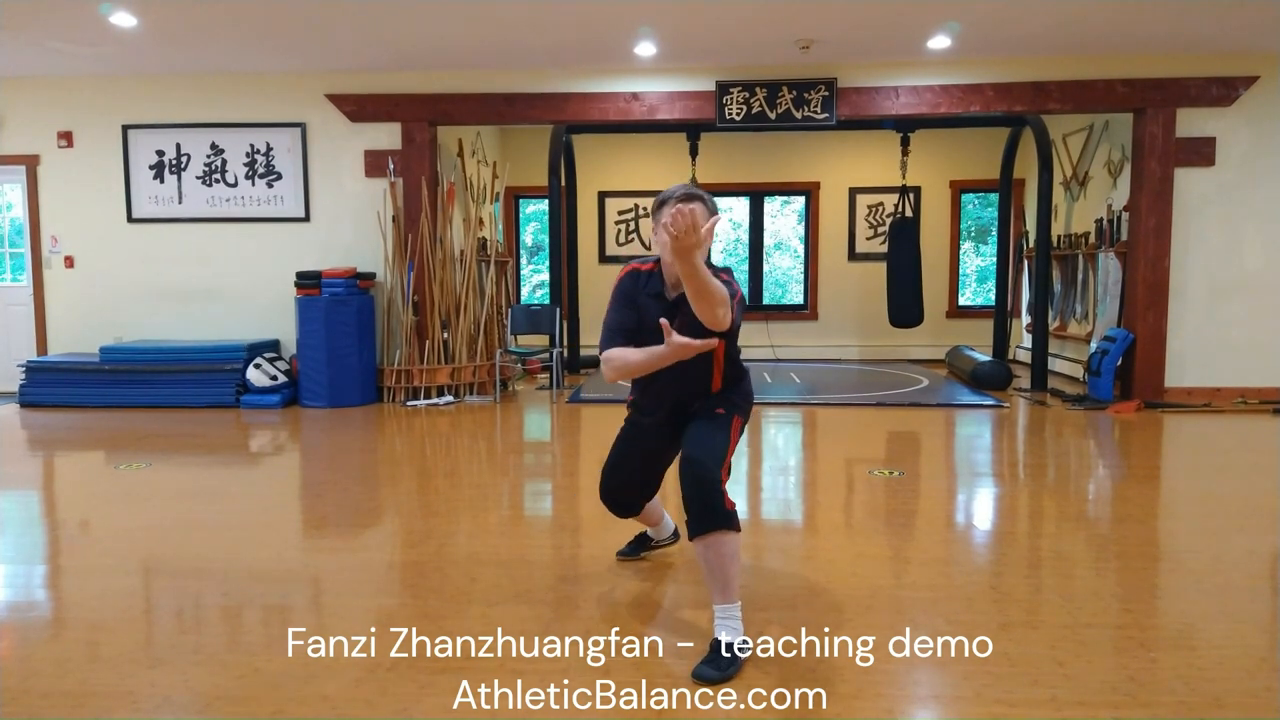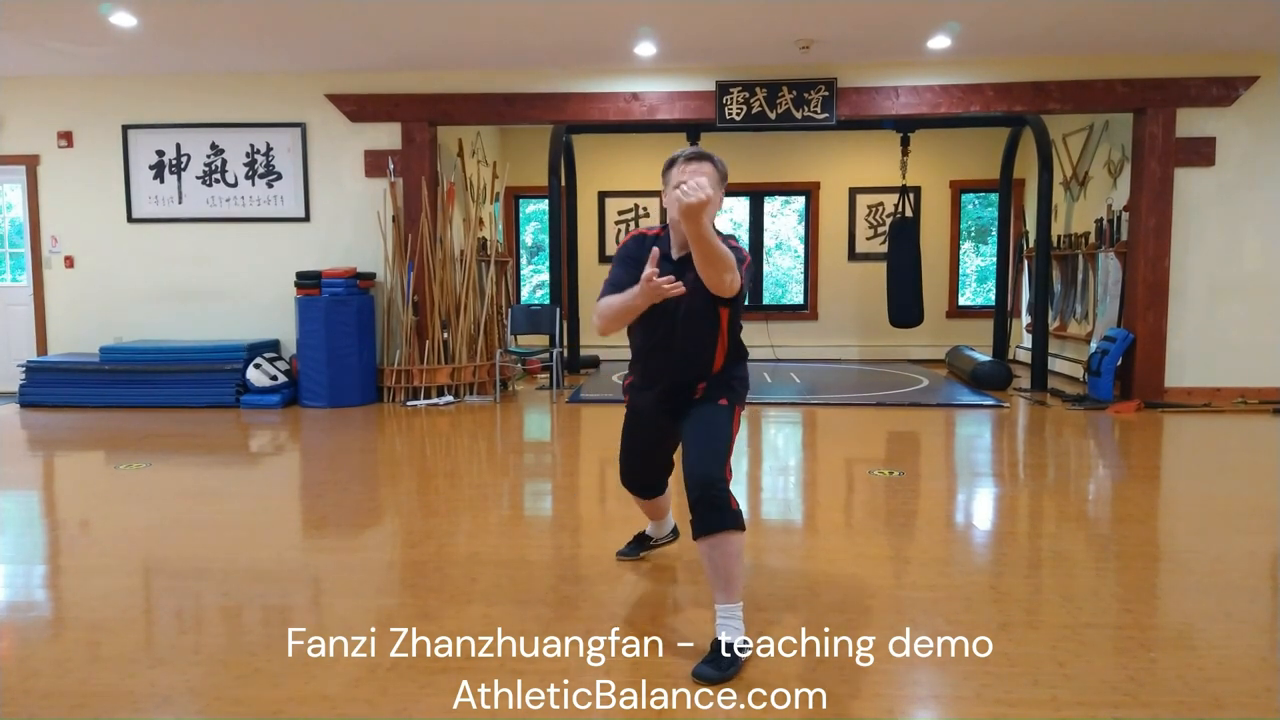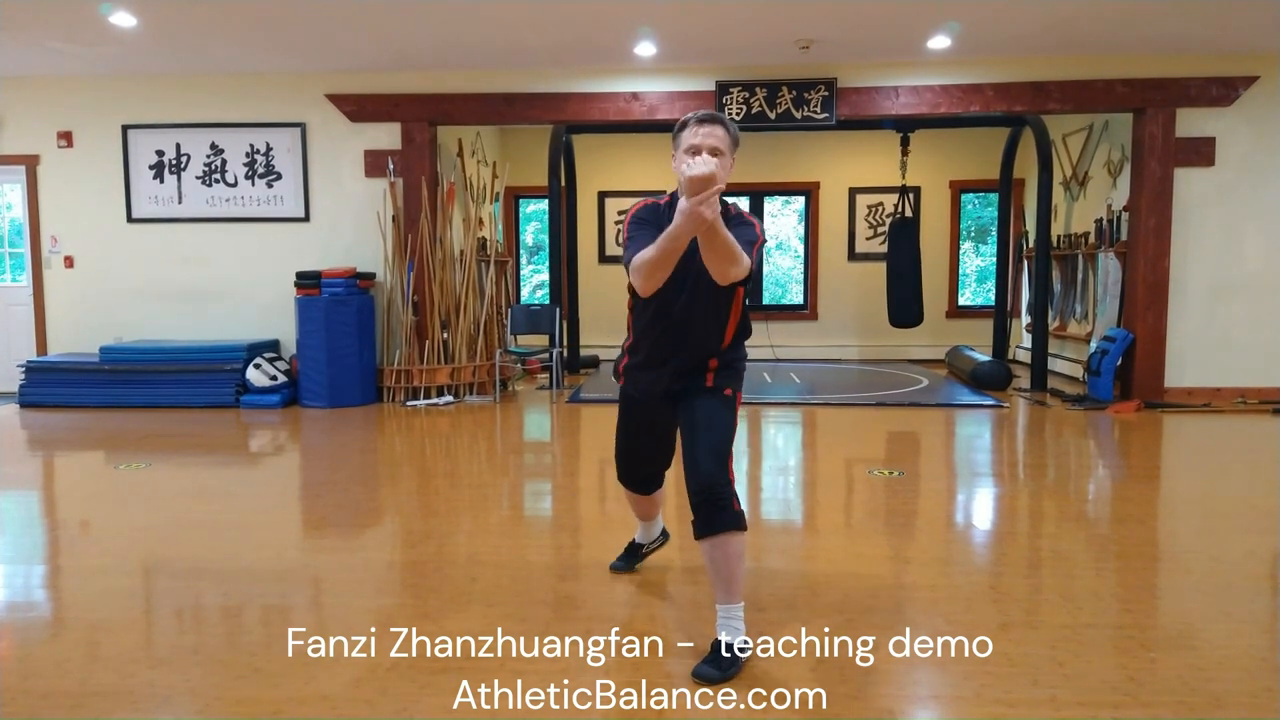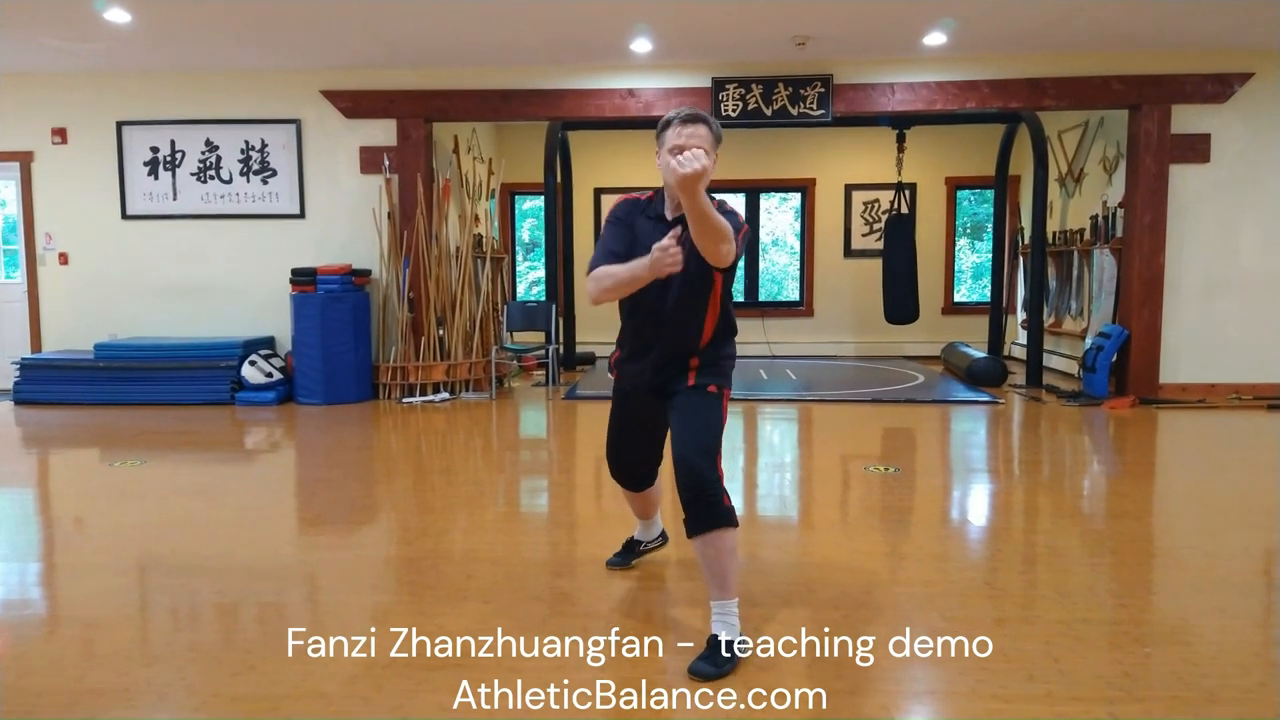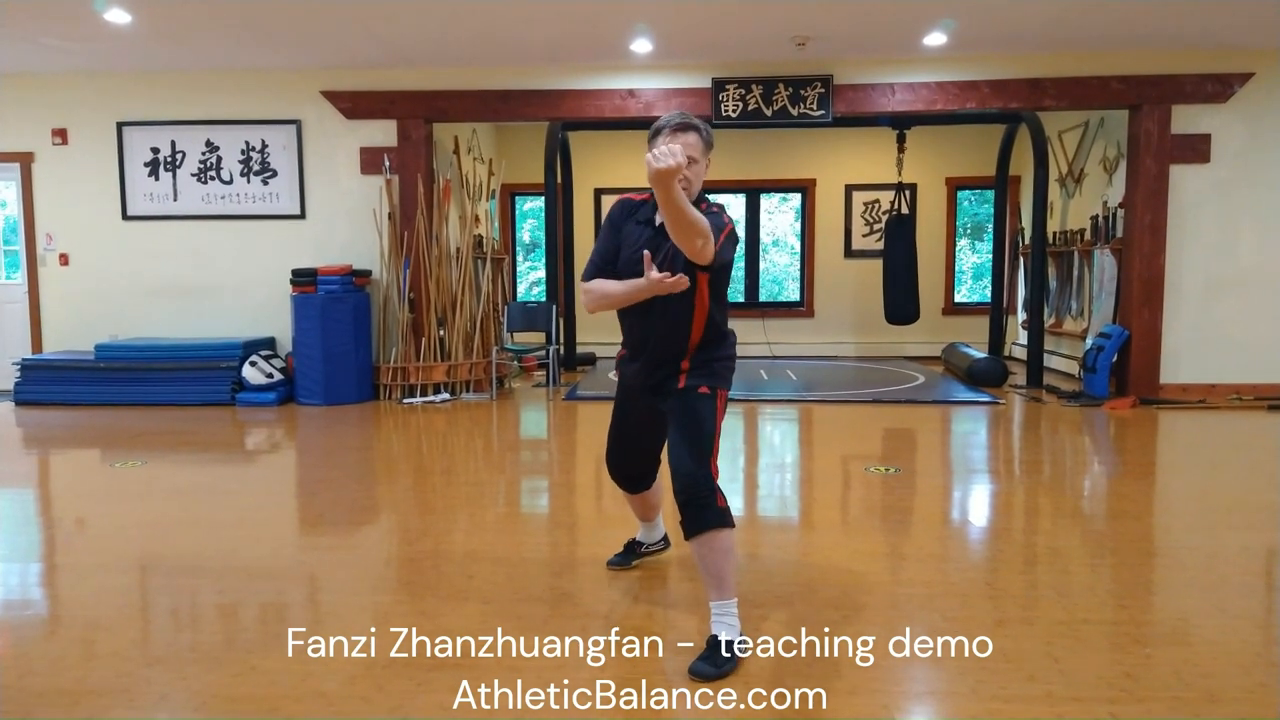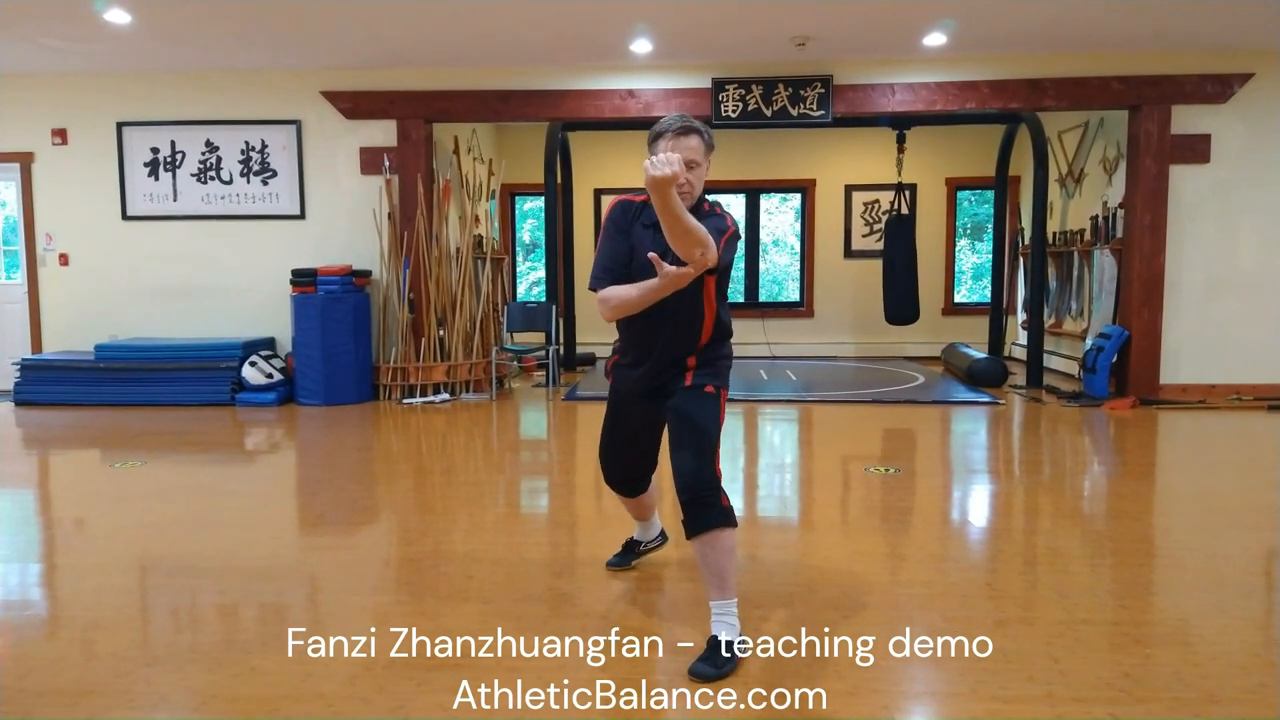
dt=0.5s
person 1, frame 1
left shoulder: (722, 283)
right shoulder: (633, 280)
left elbow: (715, 316)
right elbow: (611, 366)
left wrist: (689, 258)
right wrist: (670, 352)
left hip: (716, 402)
right hip: (653, 406)
left knee: (702, 481)
right knee: (617, 493)
left ankle: (730, 634)
right ankle: (661, 531)
person 1, frame 2
left shoulder: (729, 253)
right shoulder: (637, 247)
left elbow: (723, 281)
right elbow: (603, 321)
left wrist: (698, 223)
right wrist: (642, 292)
left hip: (713, 389)
right hip: (650, 388)
left knee: (708, 486)
right knee: (638, 477)
left ankle: (731, 634)
right ankle: (661, 530)
person 1, frame 3
left shoulder: (743, 224)
right shoulder: (646, 215)
left elbow: (729, 272)
right elbow: (644, 278)
left wrist: (707, 214)
right wrist: (682, 224)
left hip: (711, 374)
right hip: (644, 372)
left knee: (710, 485)
right knee: (636, 475)
left ankle: (732, 635)
right ankle: (650, 534)
person 1, frame 4
left shoulder: (724, 218)
right shoulder: (630, 212)
left elbow: (719, 252)
right elbow: (597, 289)
left wrist: (695, 195)
right wrist: (650, 265)
left hip: (699, 370)
right hip: (636, 367)
left knee: (699, 479)
right knee: (628, 468)
left ankle: (726, 629)
right ankle: (649, 532)
person 1, frame 5
left shoulder: (716, 222)
right shoulder: (624, 213)
left elbow: (694, 244)
right elbow: (590, 296)
left wrist: (667, 188)
right wrist: (648, 286)
left hip: (698, 370)
right hip: (640, 366)
left knee: (694, 481)
right knee: (627, 468)
left ankle: (727, 629)
right ankle: (652, 536)
person 1, frame 6
left shoulder: (720, 222)
right shoulder: (623, 214)
left elbow: (698, 251)
right elbow: (606, 304)
left wrist: (665, 197)
right wrist: (666, 282)
left hip: (696, 370)
right hip: (634, 368)
left knee: (697, 482)
right knee: (620, 471)
left ankle: (725, 630)
right ankle: (648, 533)
